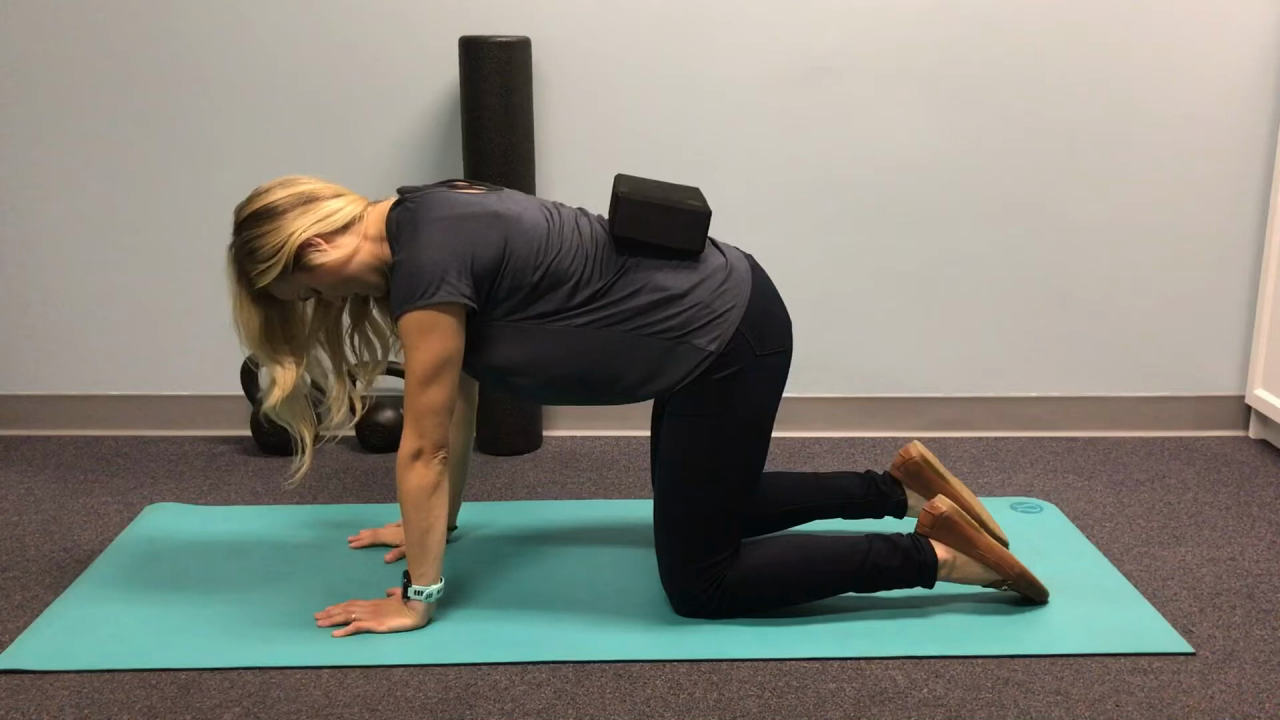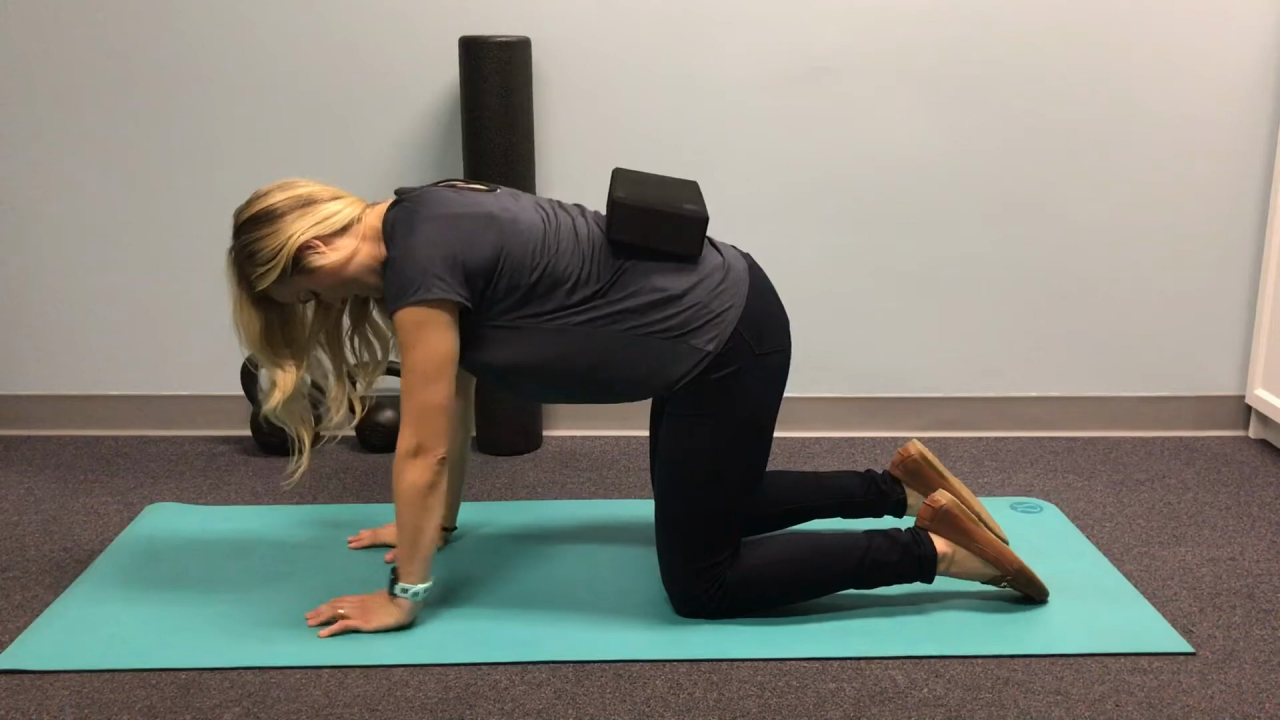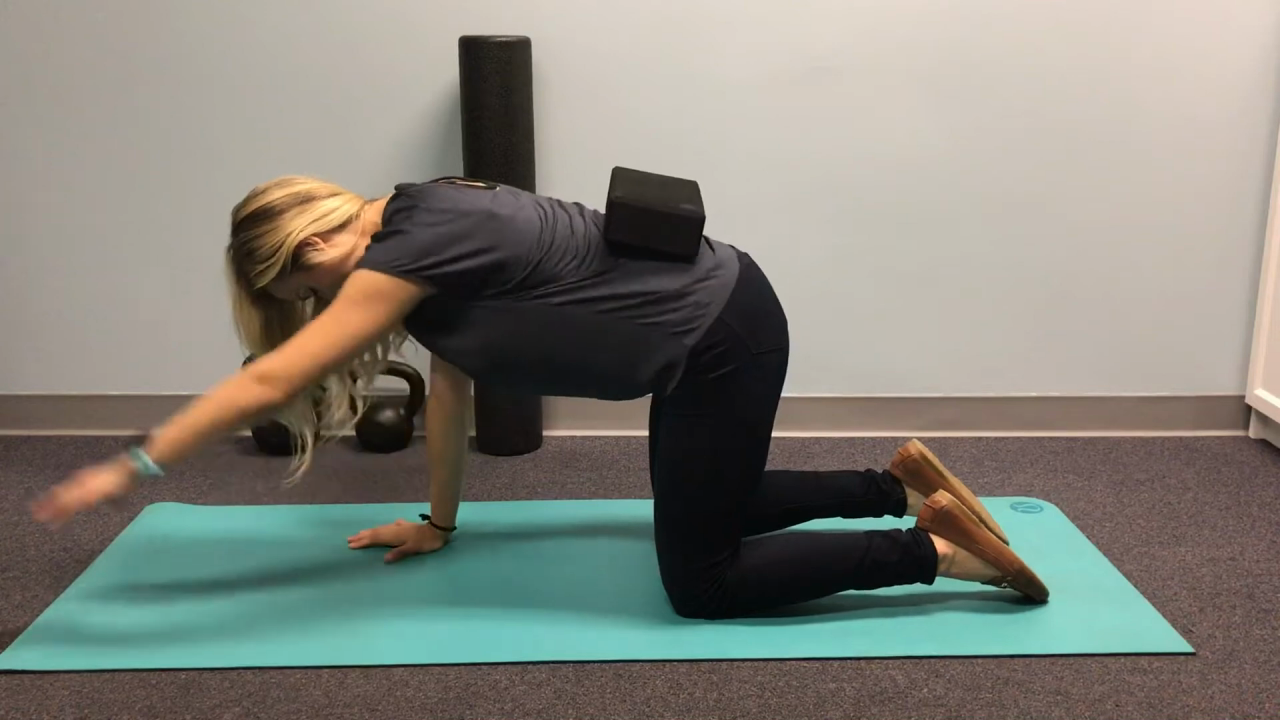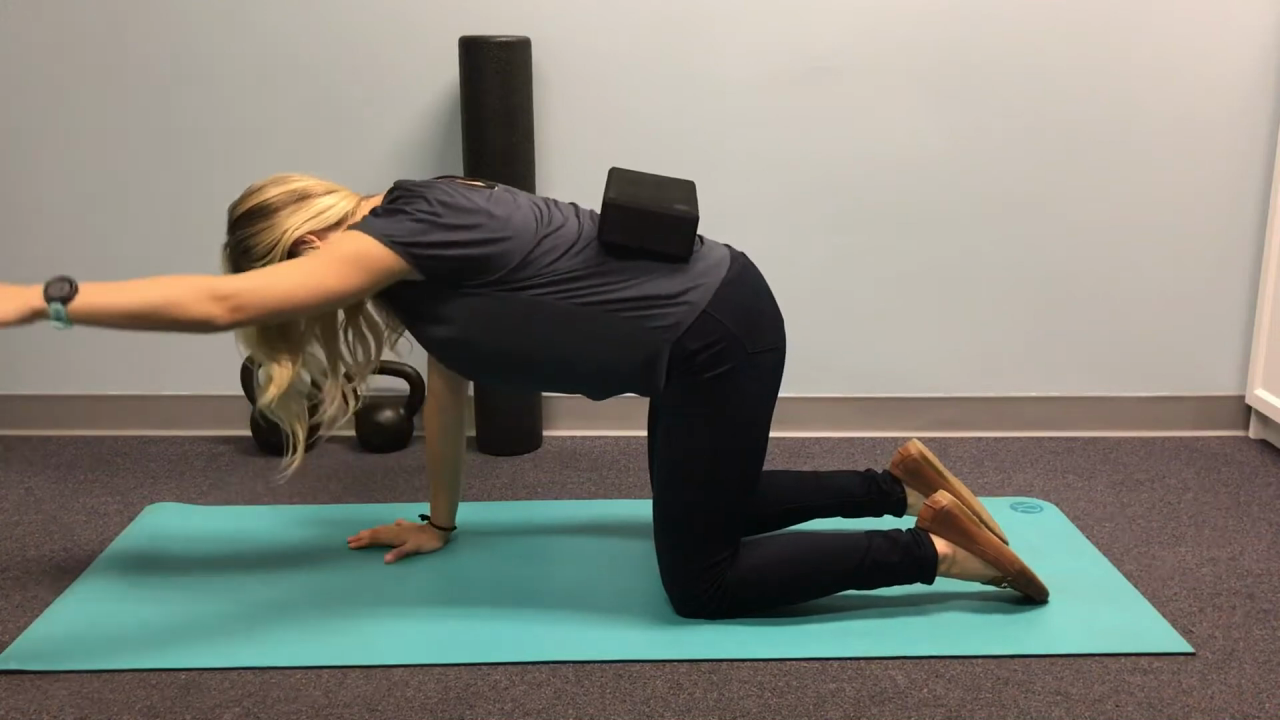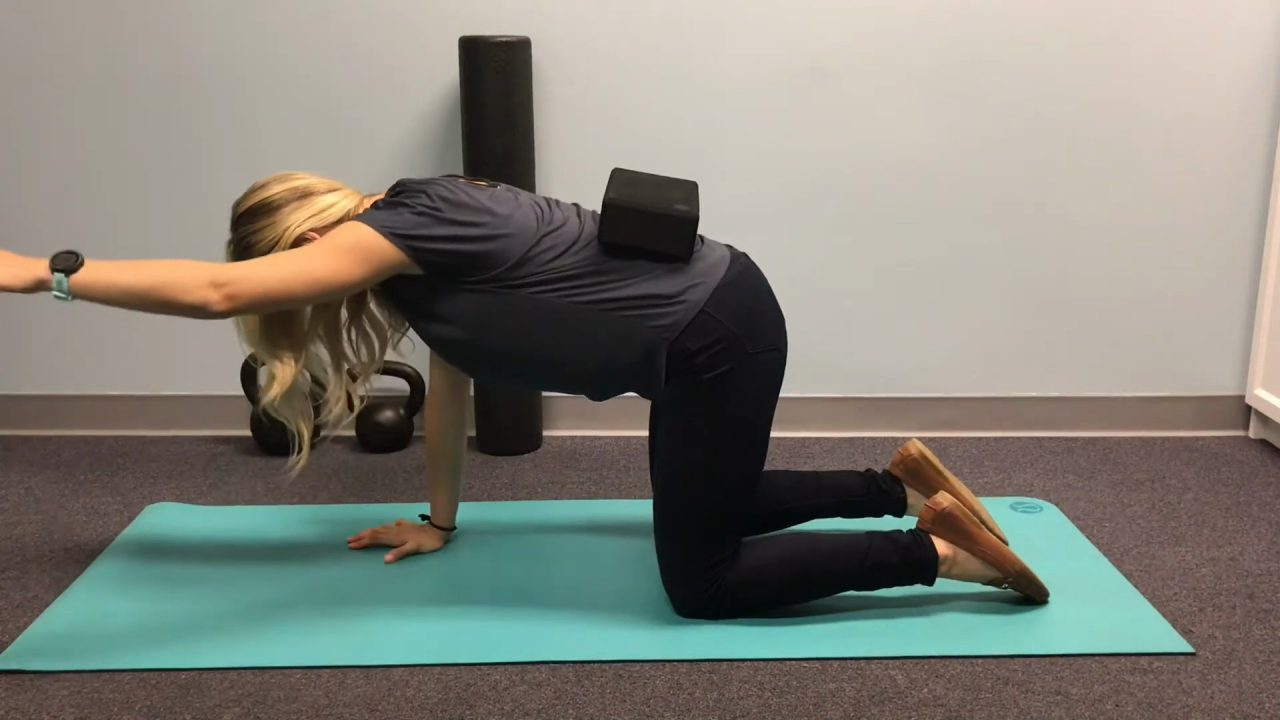
dt=0.4s
person 1, frame 1
left shoulder: (425, 263)
right shoulder: (420, 222)
left elbow: (424, 444)
right elbow: (456, 399)
left wrist: (417, 596)
right wrist: (434, 522)
left hip: (724, 341)
right hip: (726, 311)
left knee: (699, 580)
right knee: (712, 505)
left ankle: (937, 553)
right ankle: (899, 486)
person 1, frame 2
left shoulder: (419, 265)
right shoulder: (419, 222)
left elbow: (424, 448)
right elbow: (453, 400)
left wrist: (404, 593)
right wrist: (434, 523)
left hip: (723, 343)
right hip: (722, 313)
left knee: (701, 579)
right knee: (709, 504)
left ankle: (935, 549)
right ankle: (899, 484)
person 1, frame 3
left shoulder: (413, 248)
right shoulder: (420, 224)
left elbow: (273, 383)
right elbow: (450, 387)
left wrist: (131, 466)
right wrist: (436, 523)
left hip: (721, 340)
right hip: (715, 319)
left knee: (702, 580)
right knee: (708, 507)
left ankle: (933, 549)
right ankle: (897, 485)
person 1, frame 4
left shoulder: (402, 237)
right shoulder: (420, 231)
left elbow: (218, 304)
right elbow: (448, 385)
right wrist: (439, 522)
left hip: (715, 340)
right hip: (713, 319)
left knee: (702, 581)
right knee: (711, 509)
left ankle: (934, 551)
right ankle: (898, 484)
person 1, frame 5
left shoulder: (402, 232)
right shoulder: (421, 234)
left elbow: (218, 289)
right elbow: (449, 382)
right wrist: (438, 520)
left hip: (716, 337)
right hip: (714, 319)
left knee: (701, 579)
right knee: (711, 506)
left ankle: (938, 550)
right ankle: (899, 486)
